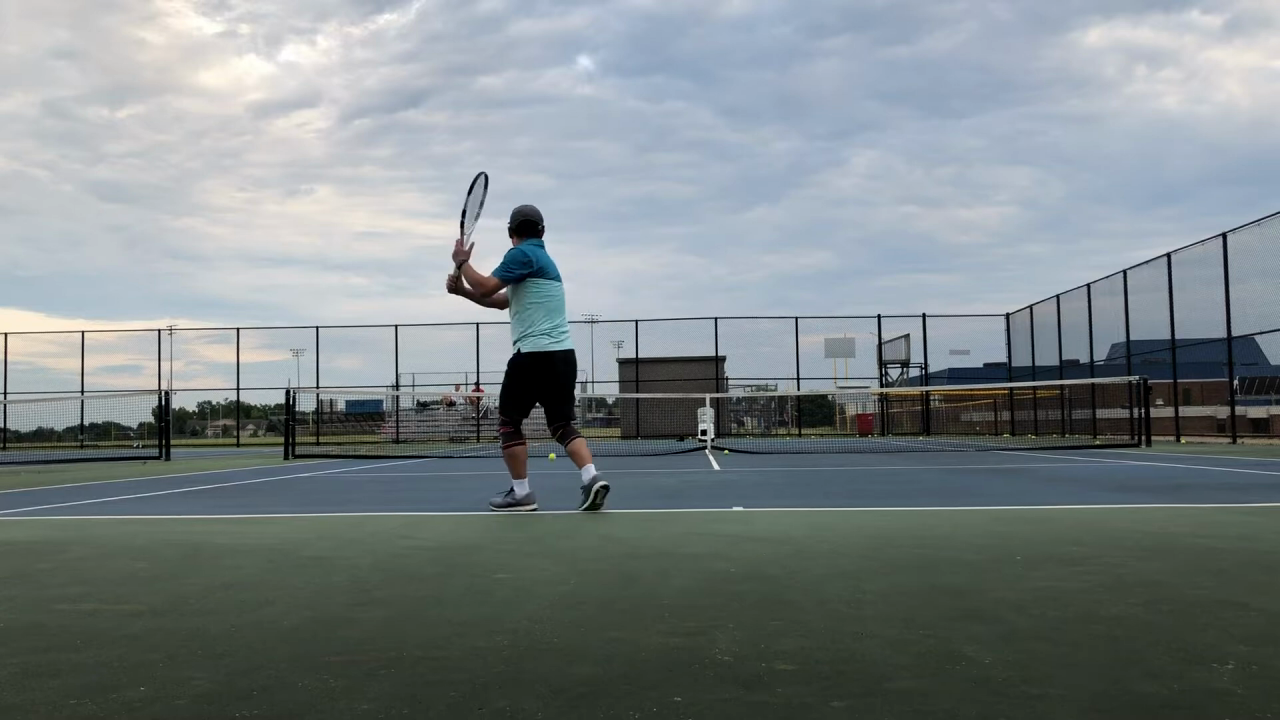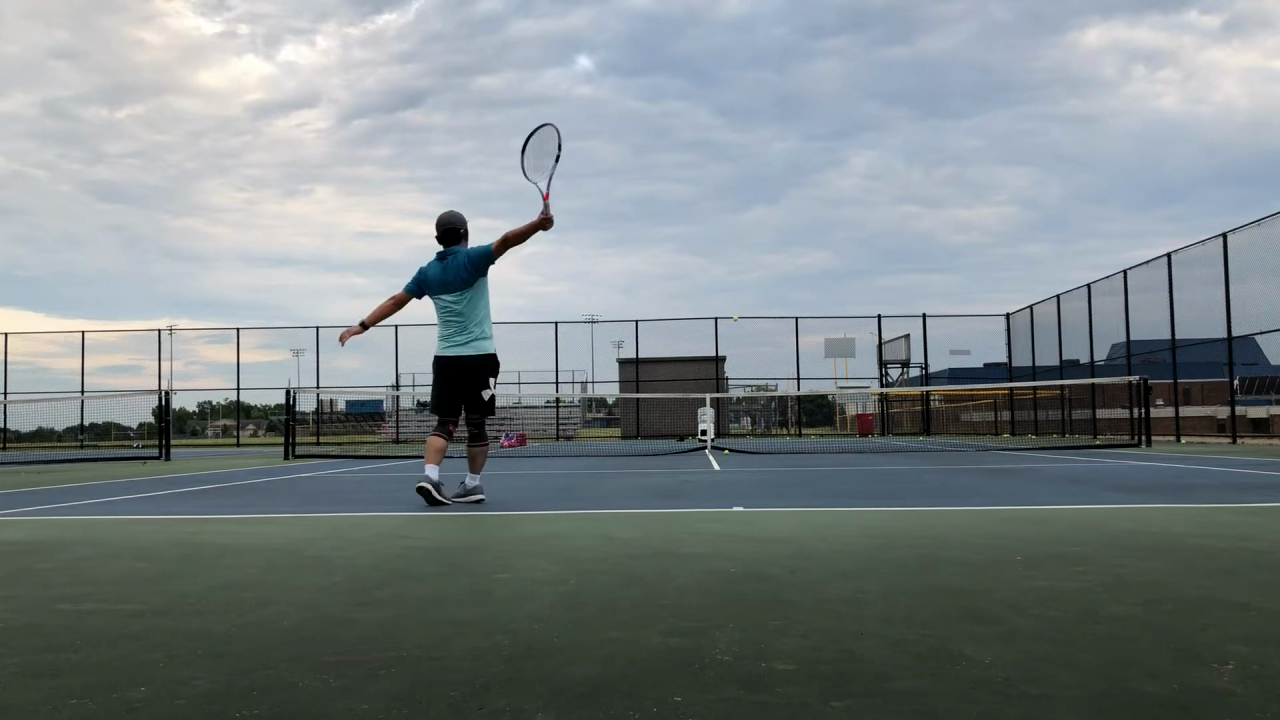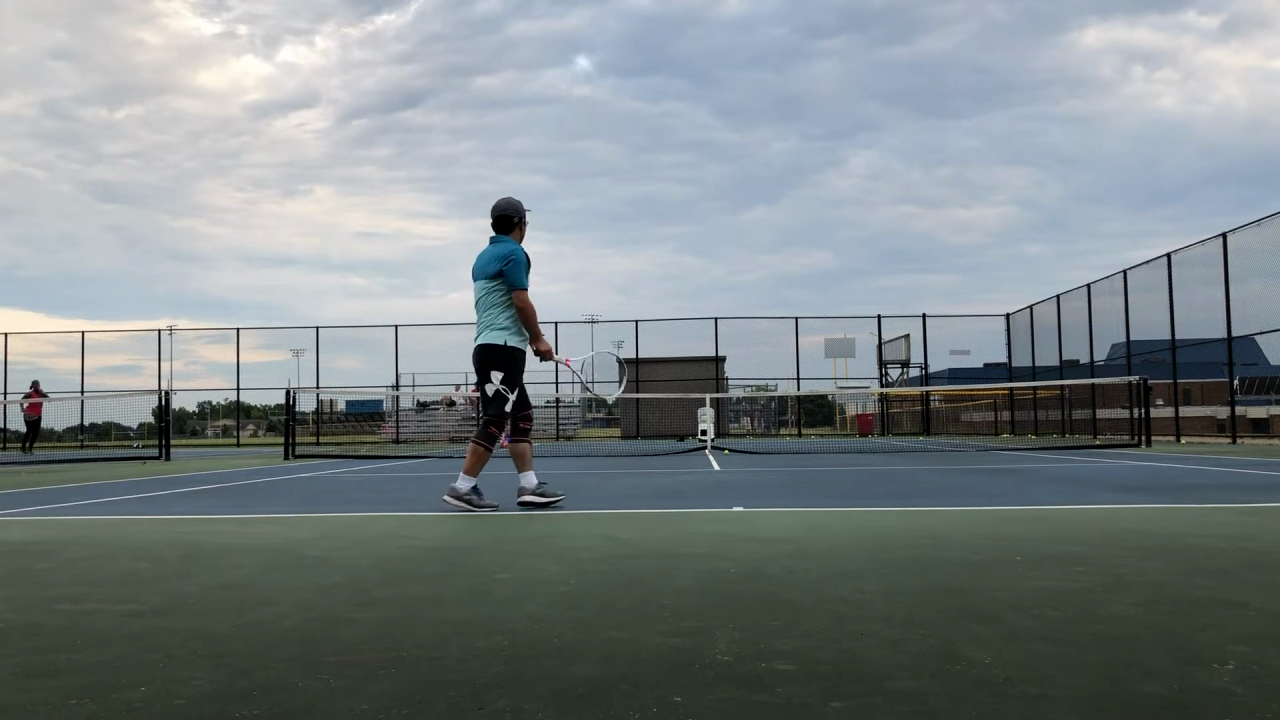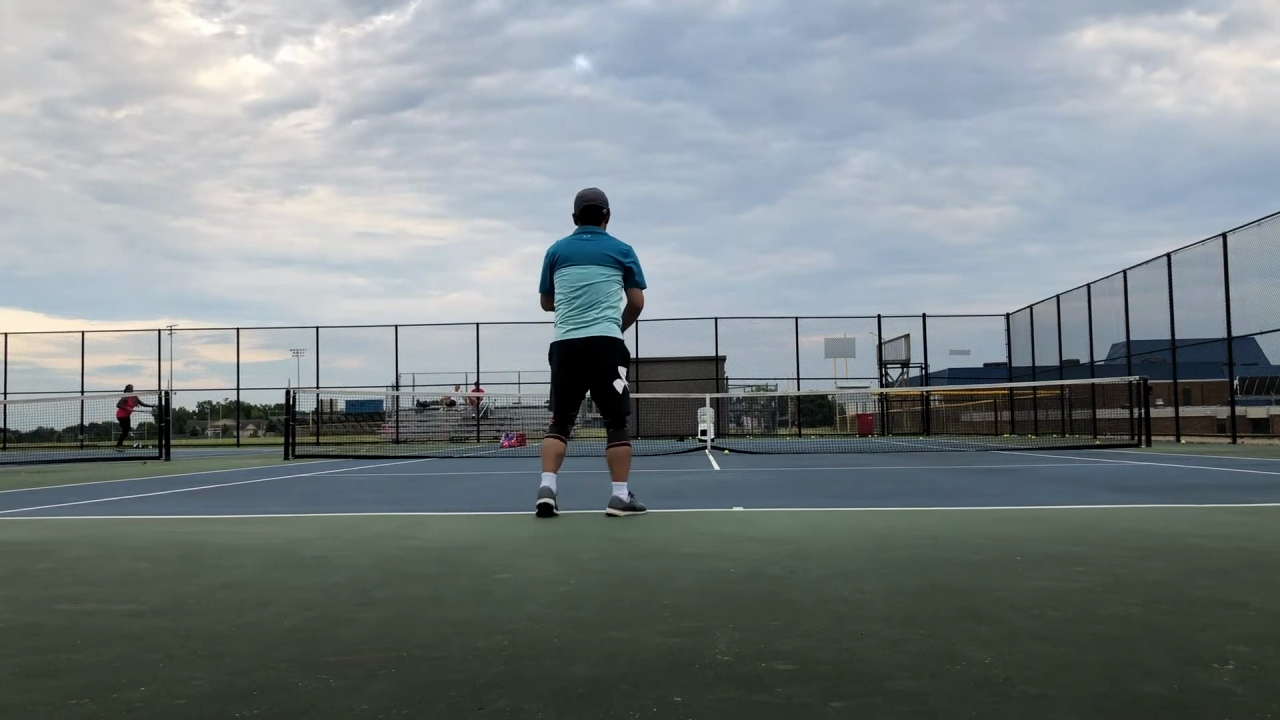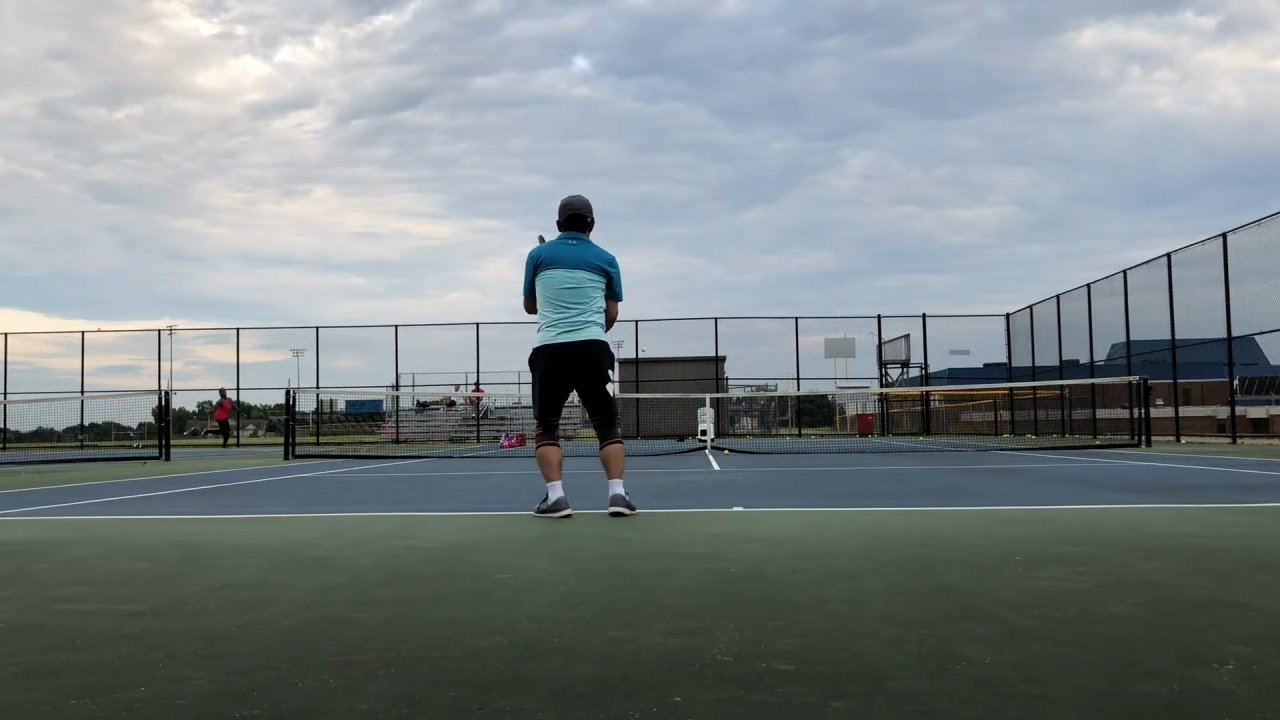
dt=1s
person 1, frame 1
left shoulder: (521, 255)
right shoulder: (544, 260)
left elbow: (488, 287)
right elbow: (501, 300)
left wrist: (461, 262)
right wrist: (461, 289)
left hip: (534, 354)
right hip: (563, 354)
left knee: (509, 423)
right knee: (563, 425)
left ankle: (521, 493)
right ankle: (591, 477)
person 1, frame 2
left shoulder: (427, 272)
right shoulder: (472, 259)
left elbow: (395, 301)
right elbow: (505, 241)
left wrist: (361, 325)
right wrist: (538, 224)
left hip: (446, 358)
right hip: (481, 356)
left knee: (445, 423)
right knee: (476, 424)
left ankle: (430, 477)
right ankle: (472, 484)
person 1, frame 3
left shoulder: (484, 256)
right shoulder: (514, 253)
right elbow: (521, 302)
left wrist: (529, 337)
right wrist: (539, 339)
left hip: (490, 348)
right hip: (502, 349)
left knee: (522, 417)
right knee: (495, 421)
left ankle: (530, 486)
right ankle: (463, 488)
person 1, frame 4
left shoulder: (555, 251)
right shoulder: (621, 251)
left elbow: (546, 303)
right elbow: (637, 301)
left hip: (564, 345)
right hip: (606, 343)
left knee: (561, 421)
right knee: (616, 422)
left ankle: (547, 487)
right ankle: (620, 496)
person 1, frame 5
left shoulder: (538, 255)
right shoulder: (606, 259)
left elbow: (530, 306)
right elbow: (611, 313)
left hip: (550, 349)
right hip: (592, 348)
left knee: (546, 426)
right knee: (607, 424)
left ankle: (555, 496)
right ankle: (617, 493)
